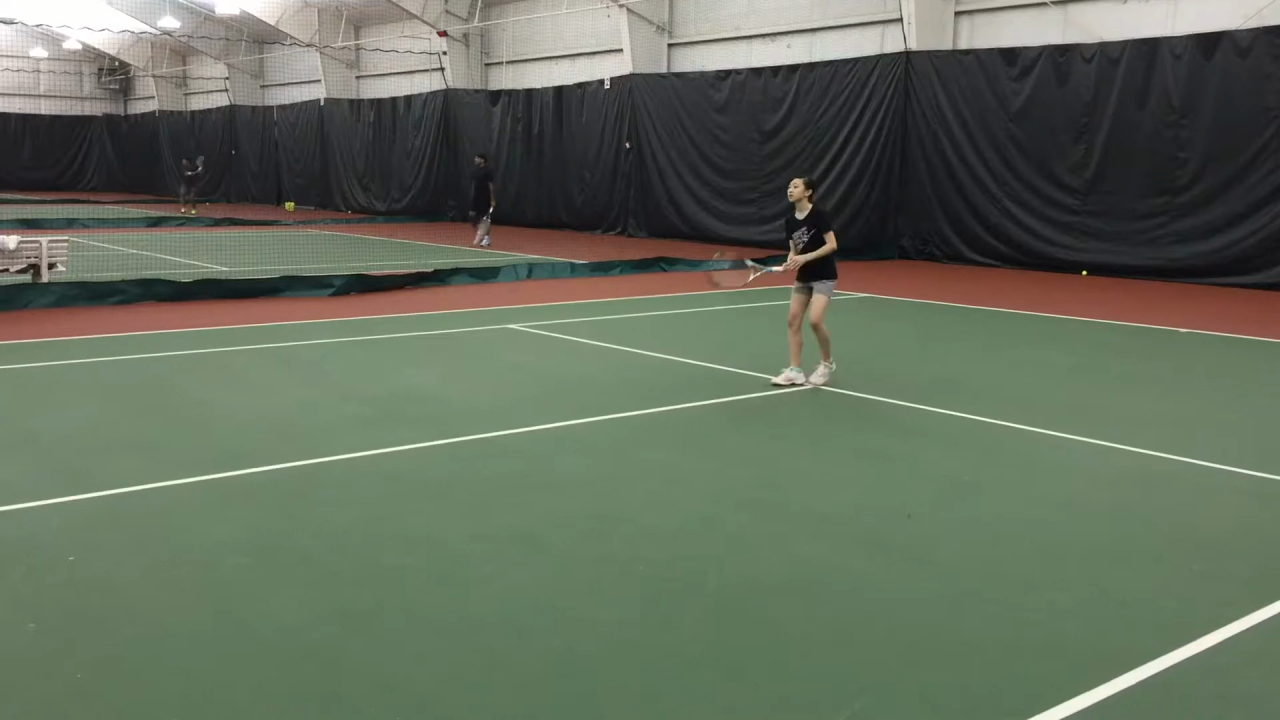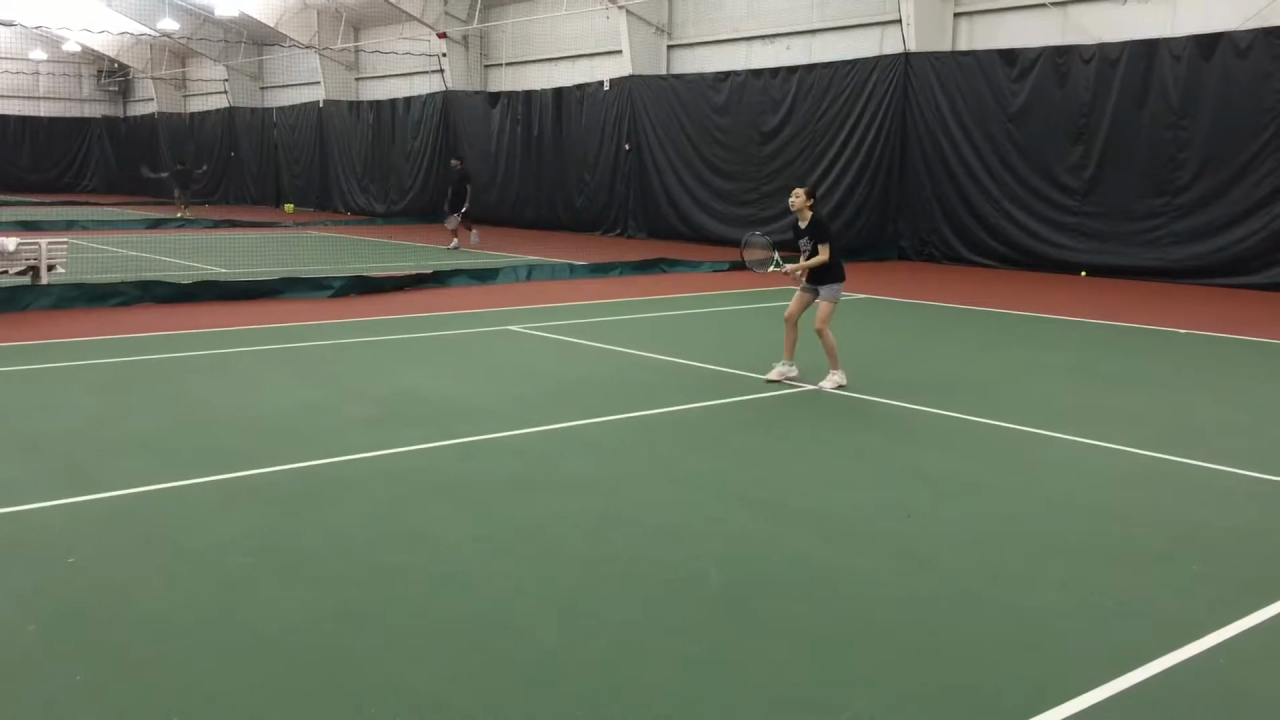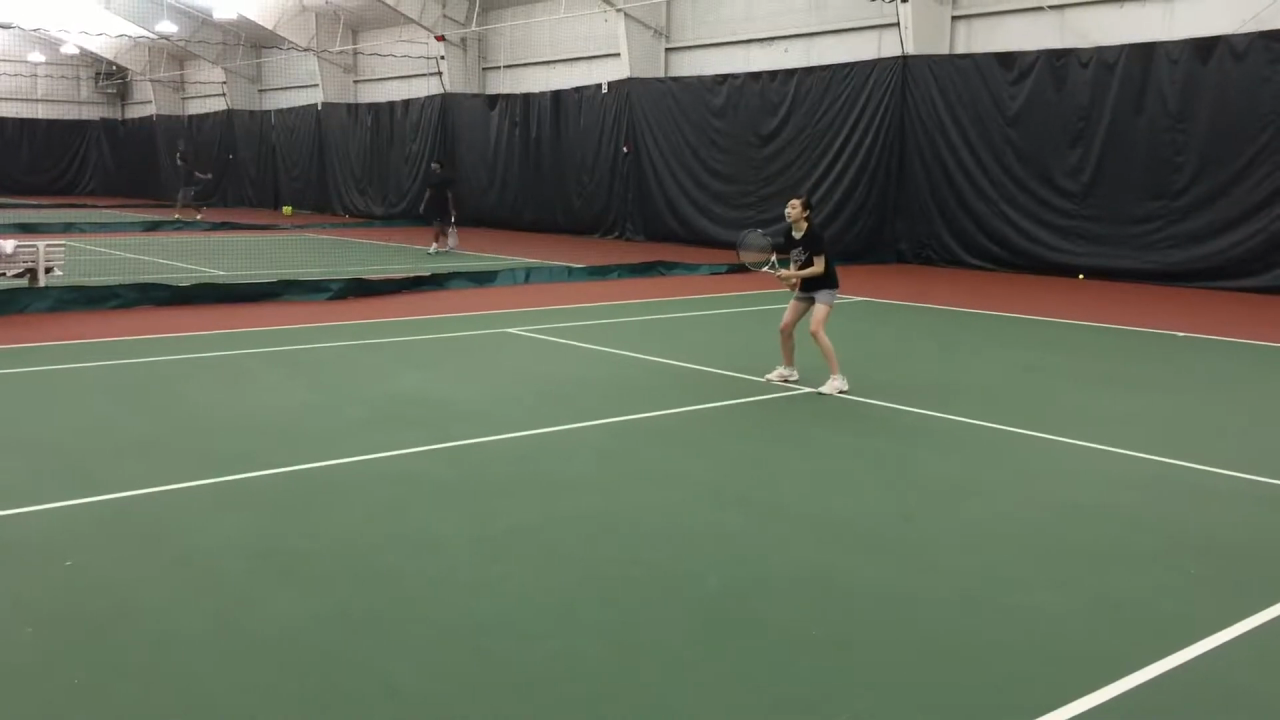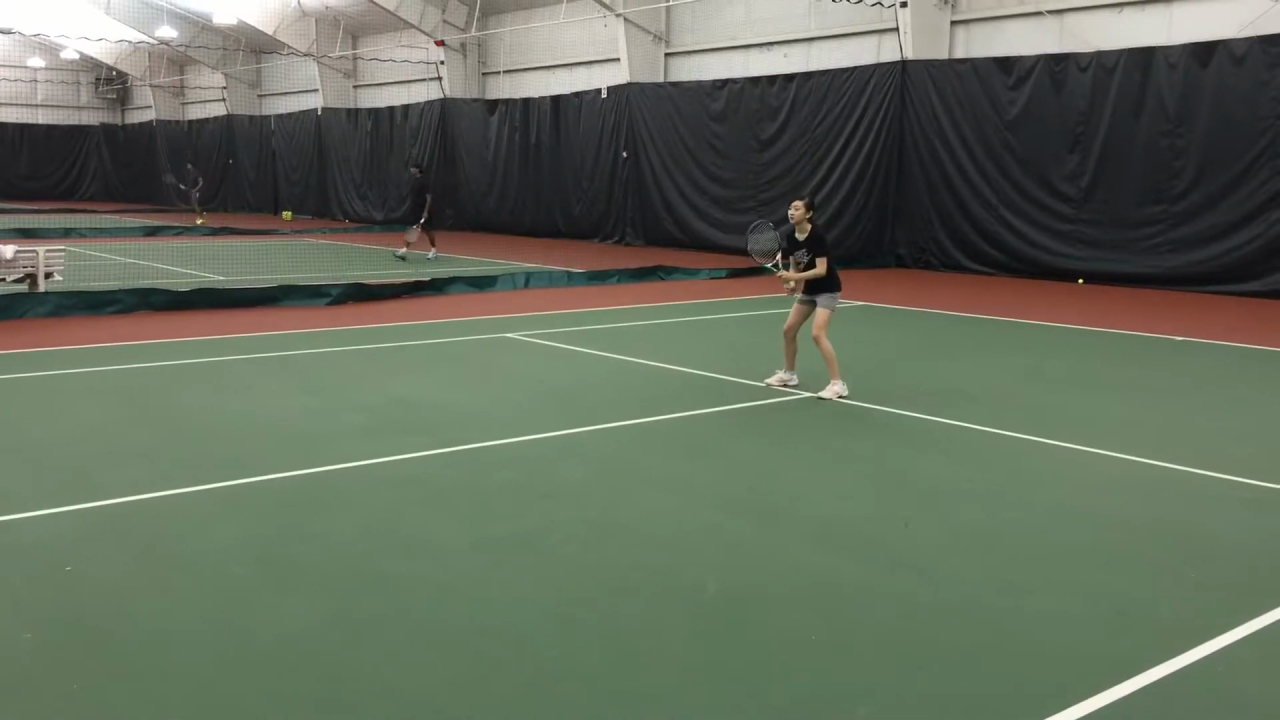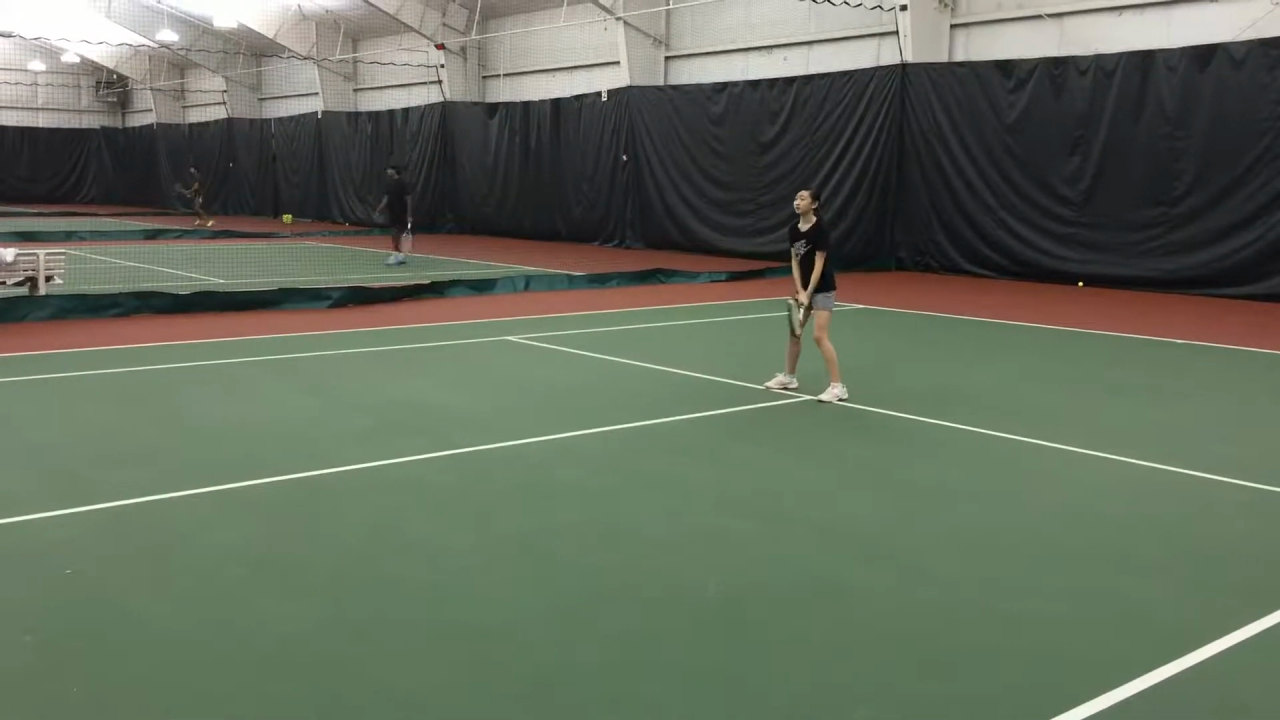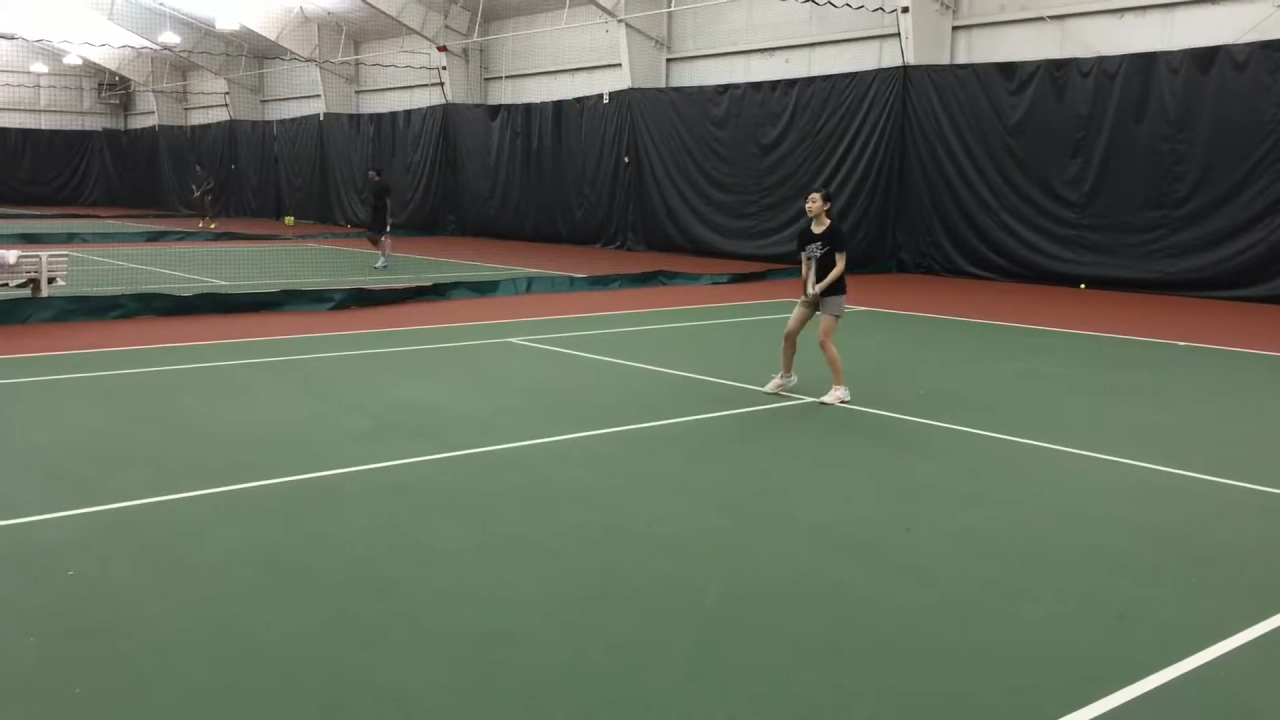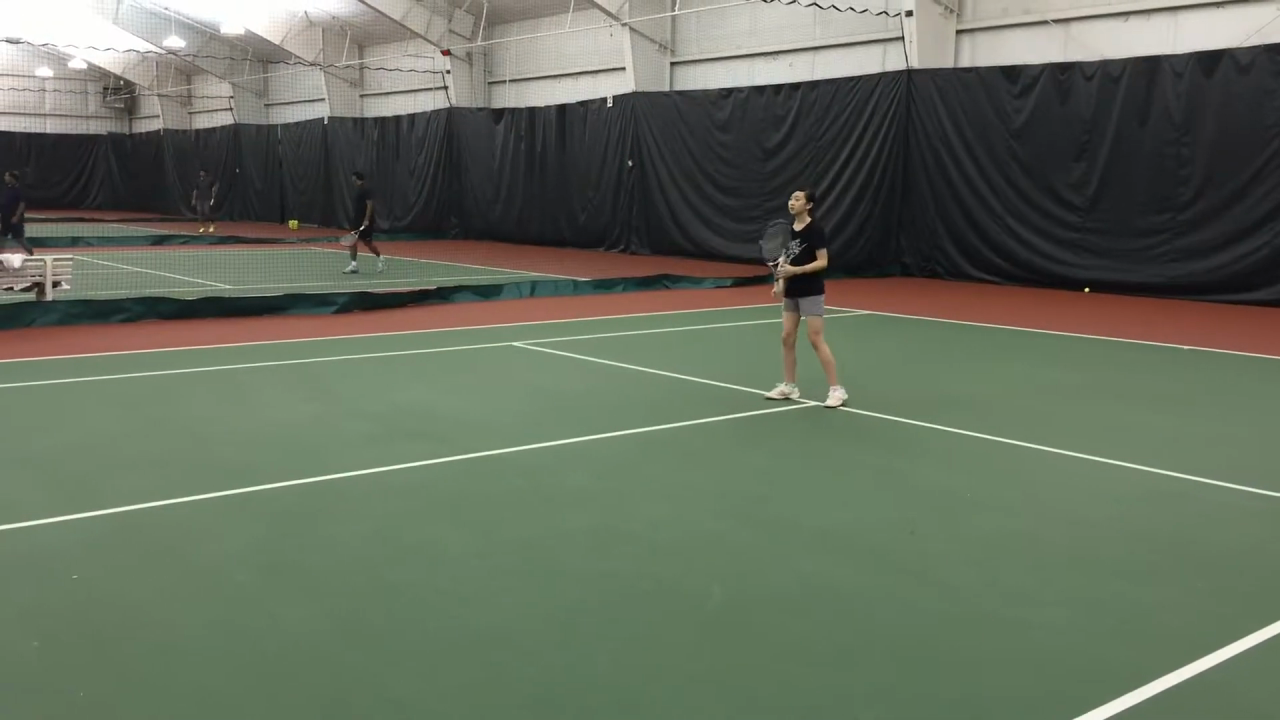
dt=0.5s
person 1, frame 1
left shoulder: (818, 215)
right shoulder: (790, 219)
left elbow: (832, 245)
right elbow: (794, 251)
left wrist: (805, 258)
right wrist: (791, 263)
left hip: (824, 275)
right hip: (803, 277)
left knee: (815, 320)
right knee: (793, 321)
left ankle: (827, 362)
right ankle: (795, 371)
person 1, frame 2
left shoulder: (818, 222)
right shoulder: (796, 225)
left elbow: (824, 256)
left wrist: (797, 267)
right wrist: (799, 271)
left hip: (831, 278)
right hip: (812, 279)
left knee: (820, 326)
right knee: (790, 317)
left ankle: (837, 373)
right ankle: (787, 365)
person 1, frame 3
left shoulder: (814, 234)
right shoulder: (788, 235)
left elbow: (819, 268)
left wrist: (792, 274)
right wrist: (791, 279)
left hip: (825, 286)
right hip: (805, 287)
left knee: (815, 329)
right knee: (785, 327)
left ankle: (837, 379)
right ankle: (788, 369)
person 1, frame 4
left shoulder: (817, 236)
right shoulder: (790, 237)
left elbow: (821, 270)
left wrist: (793, 277)
right wrist: (791, 283)
left hip: (827, 290)
right hip: (808, 290)
left knee: (818, 334)
right knee: (788, 330)
left ankle: (837, 384)
right ankle: (789, 374)
person 1, frame 5
left shoulder: (820, 229)
right shoulder: (794, 229)
left elbow: (819, 264)
right elbow: (795, 261)
left wrist: (808, 293)
right wrist: (799, 290)
left hip: (822, 289)
right hip: (804, 289)
left knee: (820, 336)
right knee: (794, 332)
left ankle: (837, 387)
right ankle: (789, 377)
person 1, frame 6
left shoulder: (835, 232)
right shoulder: (804, 233)
left elbow: (840, 265)
right elbow: (805, 265)
left wrist: (822, 286)
right wrist: (809, 287)
left hip: (833, 293)
right hip: (812, 292)
left knee: (824, 340)
right knee: (789, 332)
left ankle: (840, 389)
right ankle: (786, 376)
person 1, frame 7
left shoulder: (815, 229)
right shoulder: (789, 230)
left elbow: (823, 262)
left wrist: (795, 270)
right wrist: (779, 283)
left hip: (812, 292)
right hip: (792, 292)
left knee: (816, 340)
right knee: (787, 338)
left ankle: (836, 389)
right ankle: (789, 386)
